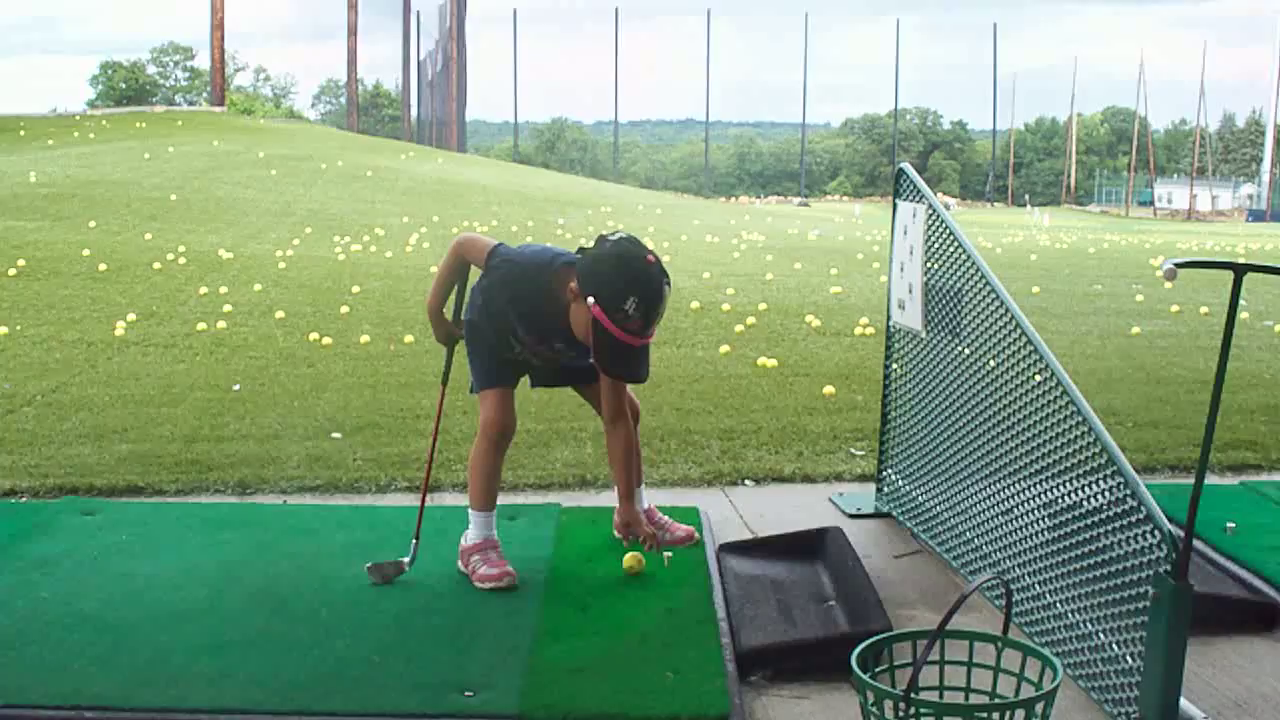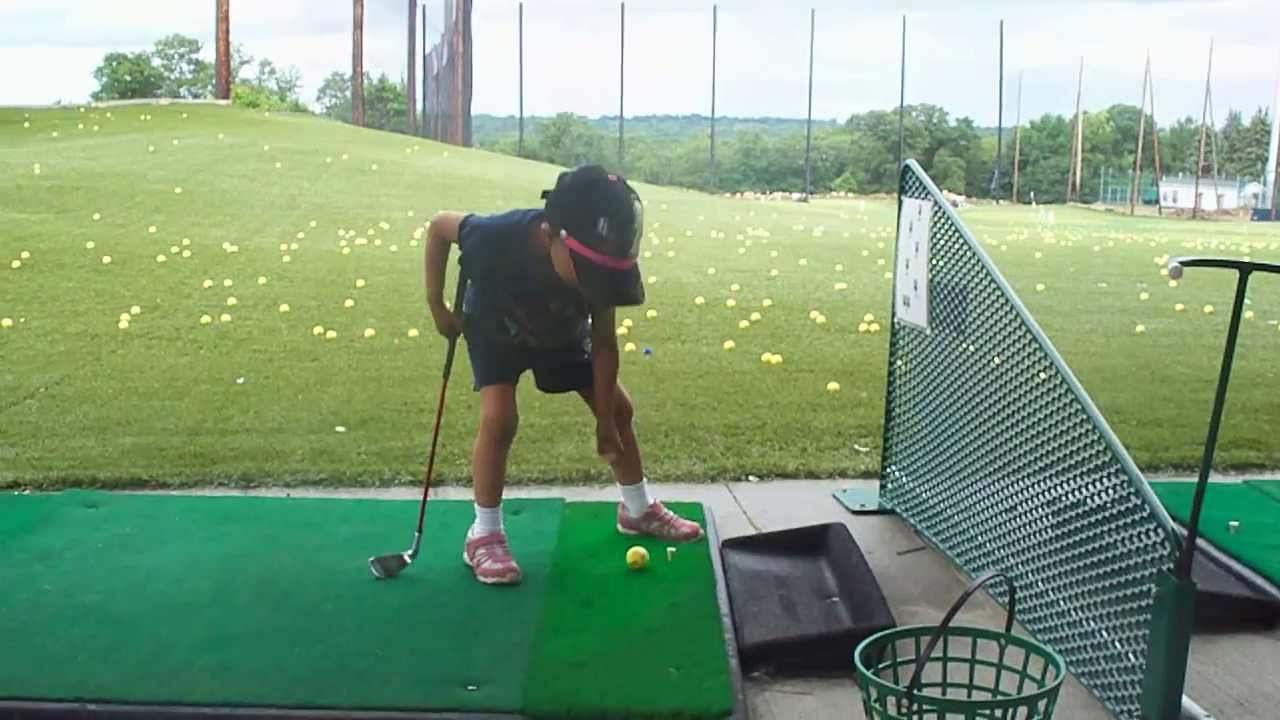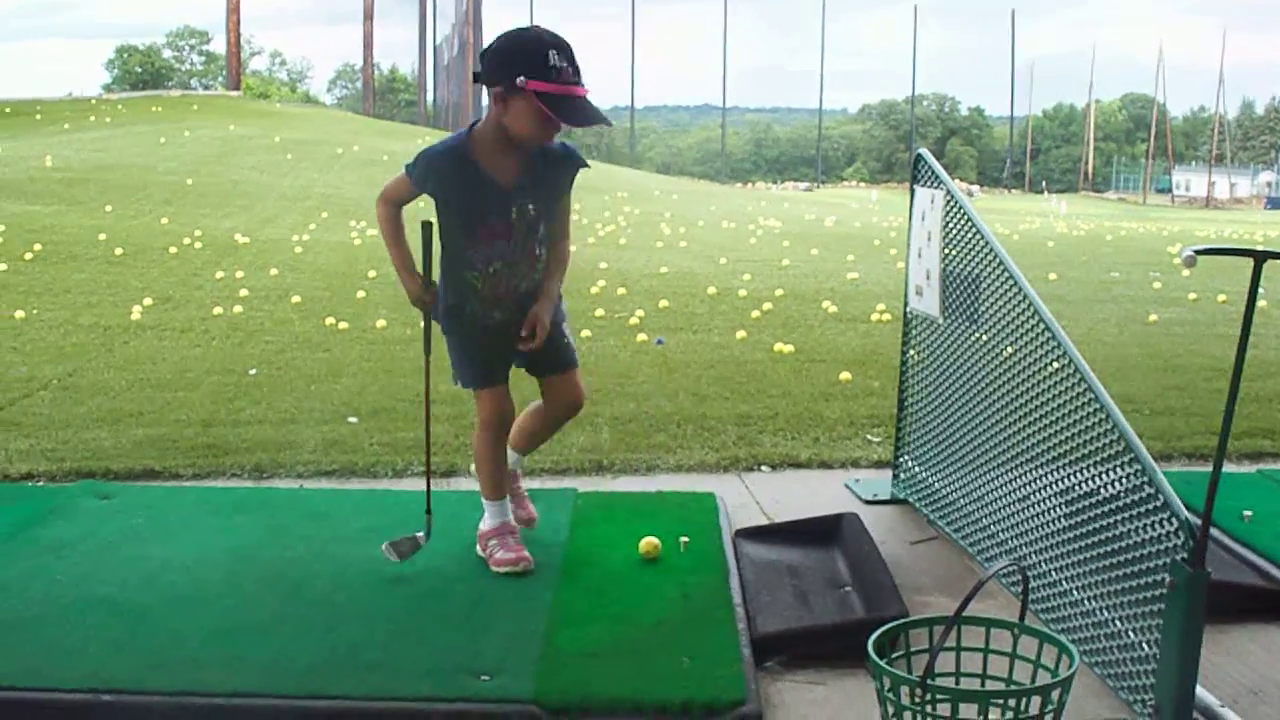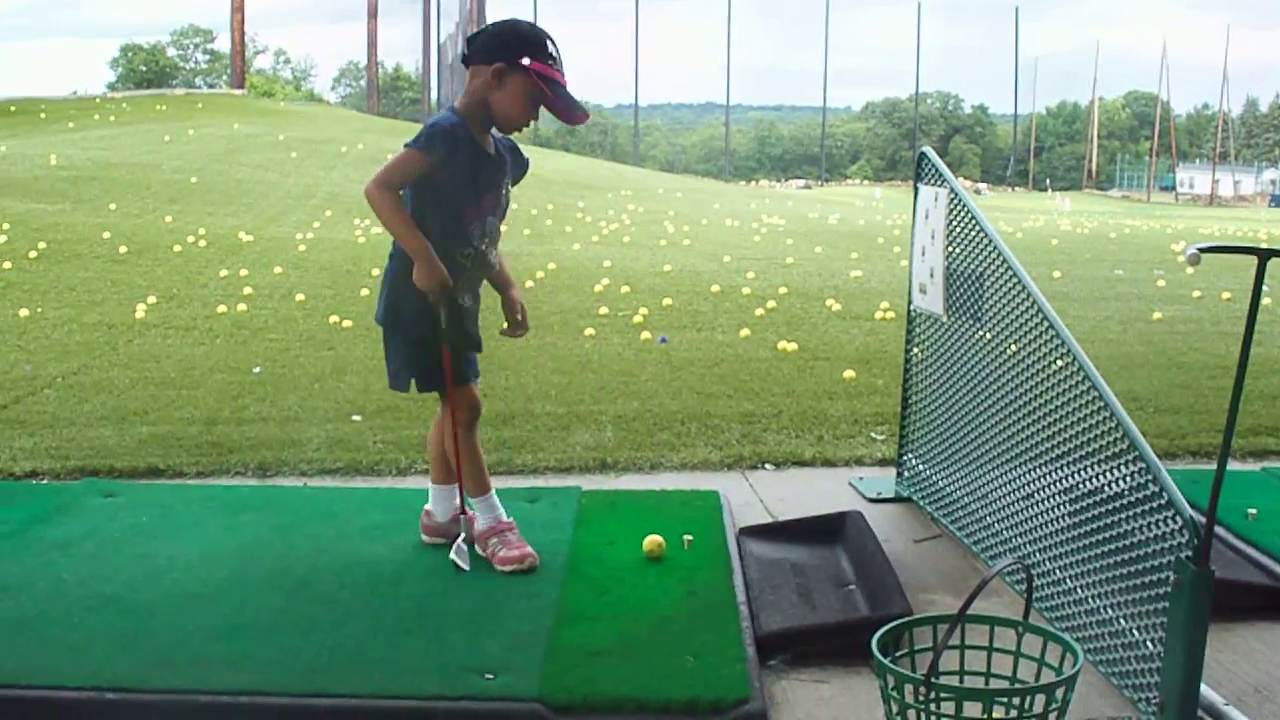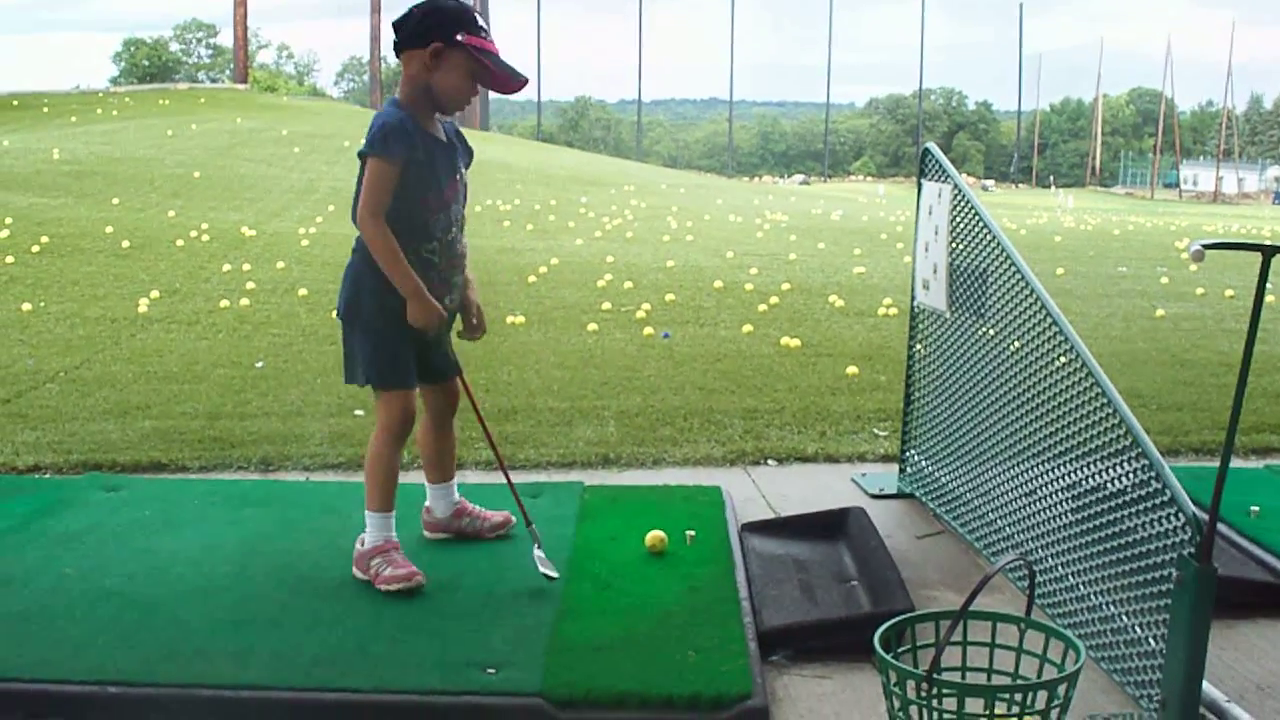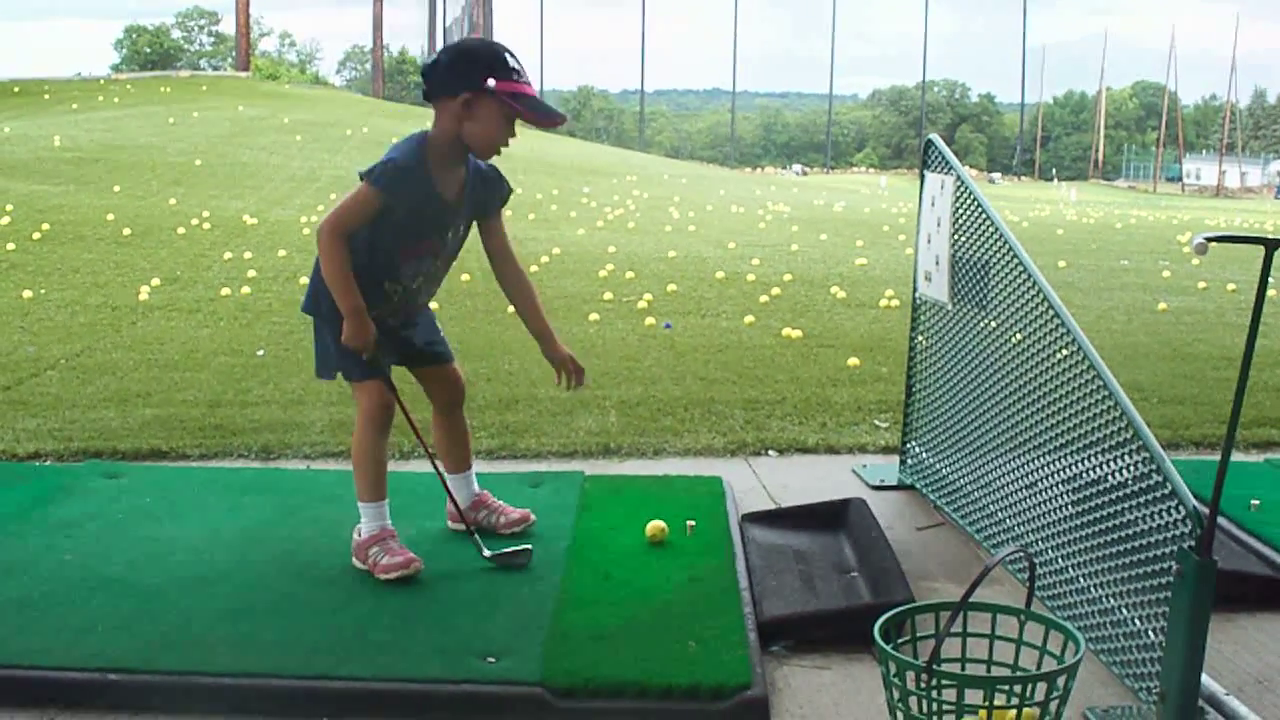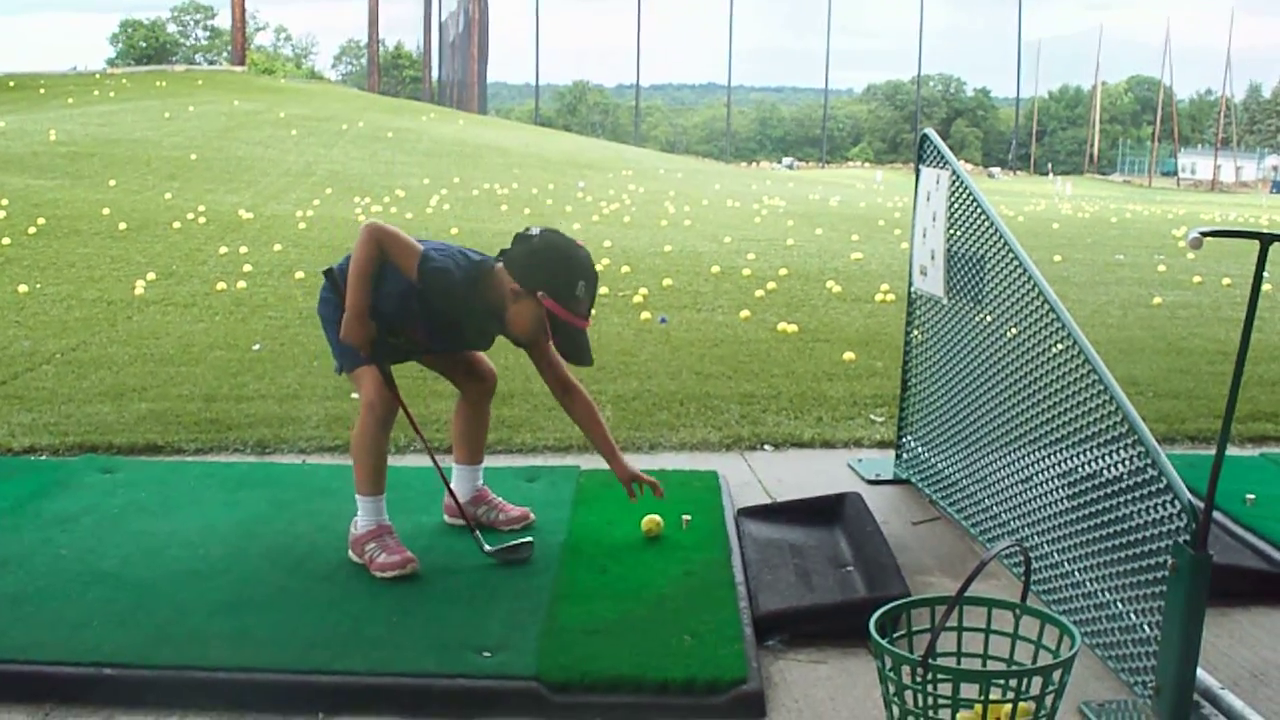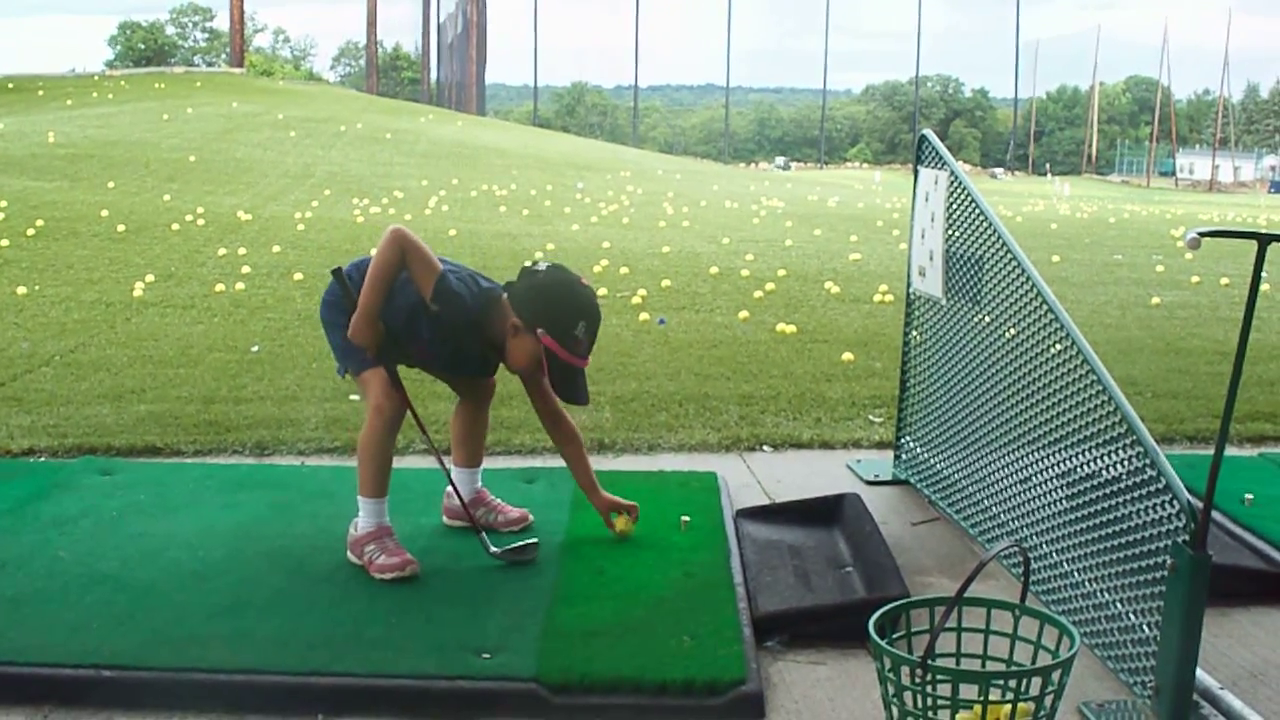
dt=0.4s
person 1, frame 1
left shoulder: (612, 320)
right shoulder: (522, 272)
left elbow: (616, 420)
right elbow: (464, 243)
left wrist: (627, 504)
right wrist: (436, 311)
left hip: (561, 343)
right hip: (496, 332)
left knee: (626, 409)
right knee: (498, 422)
left ankle: (638, 508)
right ankle: (478, 540)
person 1, frame 2
left shoulder: (599, 266)
right shoulder: (498, 239)
left elbow: (605, 340)
right elbow: (439, 225)
left wrist: (603, 417)
right wrist: (436, 306)
left hip: (561, 337)
right hip: (495, 331)
left knee: (617, 408)
right knee: (499, 416)
left ankle: (640, 508)
right ankle: (484, 535)
person 1, frame 3
left shoulder: (555, 164)
right shoulder: (446, 162)
left elbow: (558, 242)
right elbow: (387, 201)
left wrist: (546, 301)
right wrist: (408, 276)
left hip: (532, 301)
right hip: (470, 309)
left knee: (567, 397)
right knee: (497, 408)
left ankle: (504, 463)
right ankle: (495, 524)
person 1, frame 4
left shoulder: (499, 152)
right shoulder: (445, 133)
right elbow: (379, 190)
left wrist: (508, 288)
right wrist: (424, 260)
left hip: (456, 301)
right hip: (421, 299)
left knee: (457, 406)
right knee: (463, 405)
left ankle: (443, 512)
right ankle: (490, 523)
person 1, frame 5
left shoulder: (448, 138)
right shoulder: (394, 129)
right elbow: (369, 219)
left wrist: (466, 296)
right wrist: (416, 295)
left hip: (430, 301)
right hip: (386, 300)
left knee: (447, 400)
right knee: (399, 410)
left ankle: (443, 506)
right ankle: (375, 544)
person 1, frame 6
left shoulder: (481, 182)
right shoulder: (403, 169)
left elbow: (507, 268)
right elbow: (331, 232)
left wrist: (551, 346)
right wrist: (355, 319)
left hip: (403, 301)
right hip: (350, 297)
left knee: (450, 386)
right knee: (377, 403)
left ankle: (465, 500)
right ankle: (372, 535)
person 1, frame 7
left shoulder: (517, 312)
right shoulder: (449, 279)
left elbow: (567, 389)
right elbow: (371, 232)
left wrist: (619, 464)
right wrist: (356, 315)
left hip: (408, 311)
right hip: (349, 299)
left knee: (480, 379)
right knee: (379, 396)
left ankle: (466, 495)
right ankle: (367, 528)
person 1, frame 8
left shoulder: (517, 340)
right shoulder: (461, 304)
left elbow: (557, 422)
right elbow: (397, 237)
left wrist: (595, 494)
right wrist: (366, 317)
left hip: (406, 314)
right hip: (355, 306)
left knee: (479, 387)
right knee: (387, 400)
left ankle: (465, 496)
right ankle: (368, 530)
